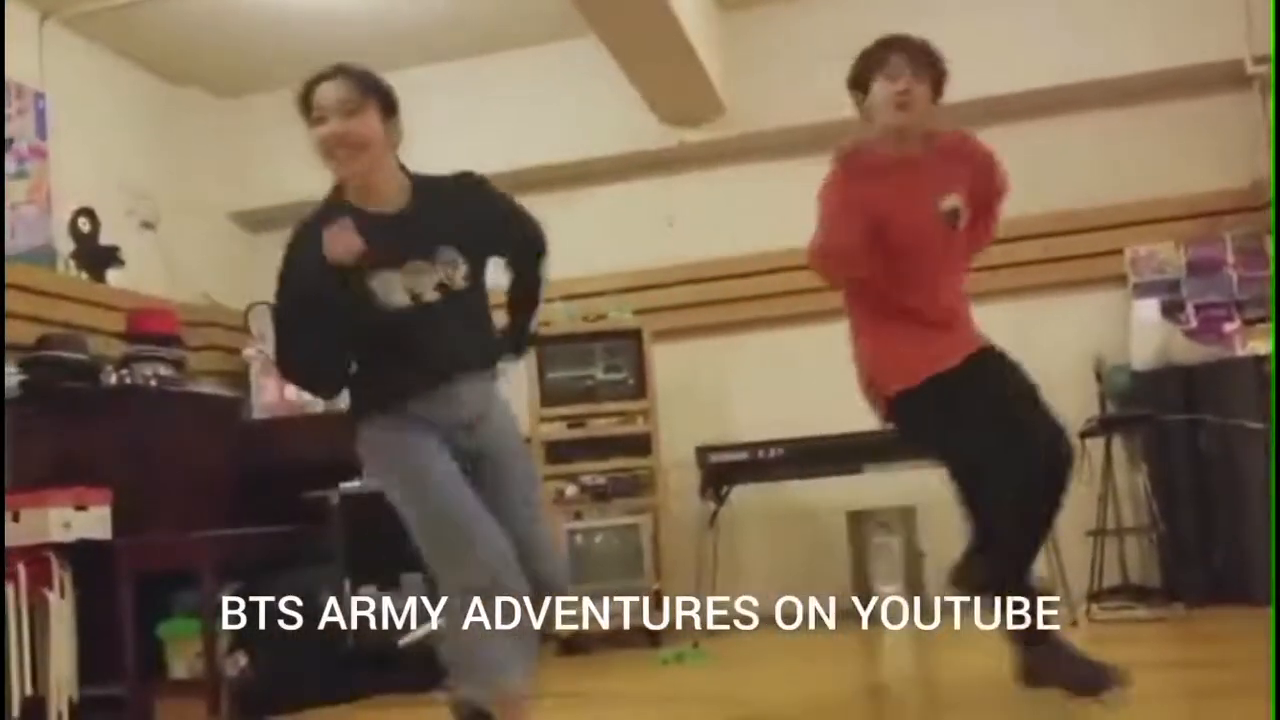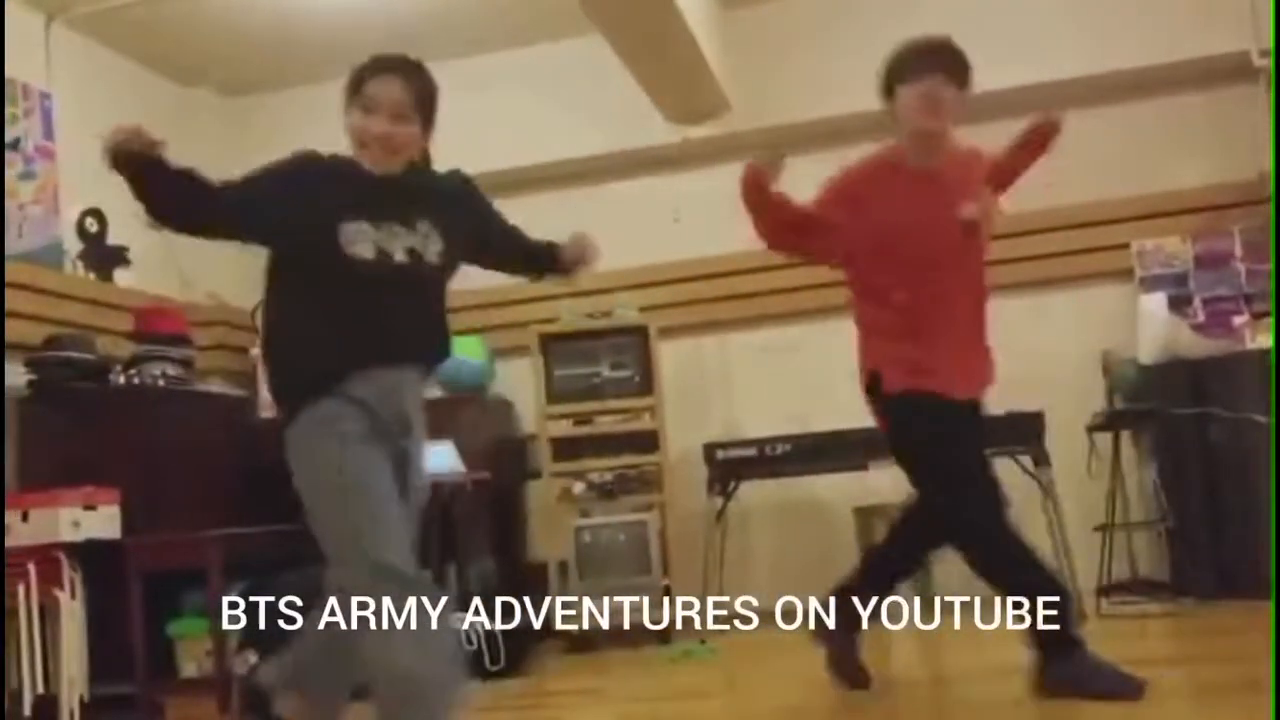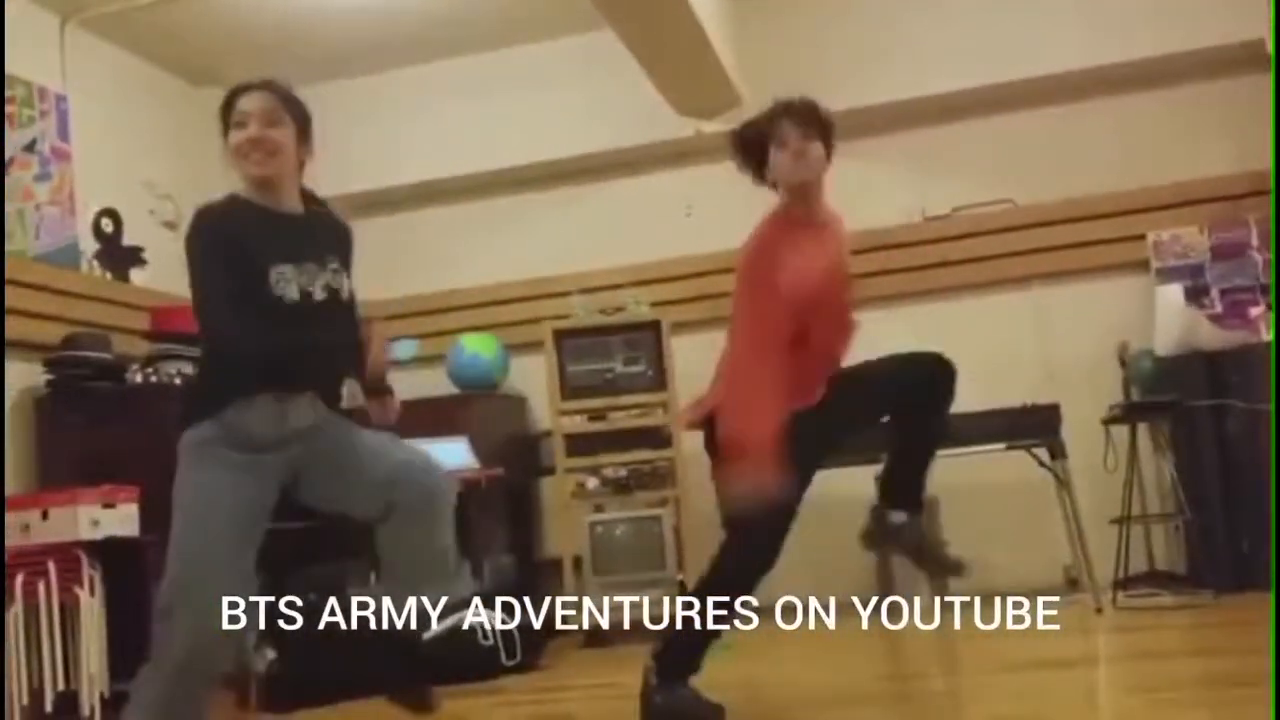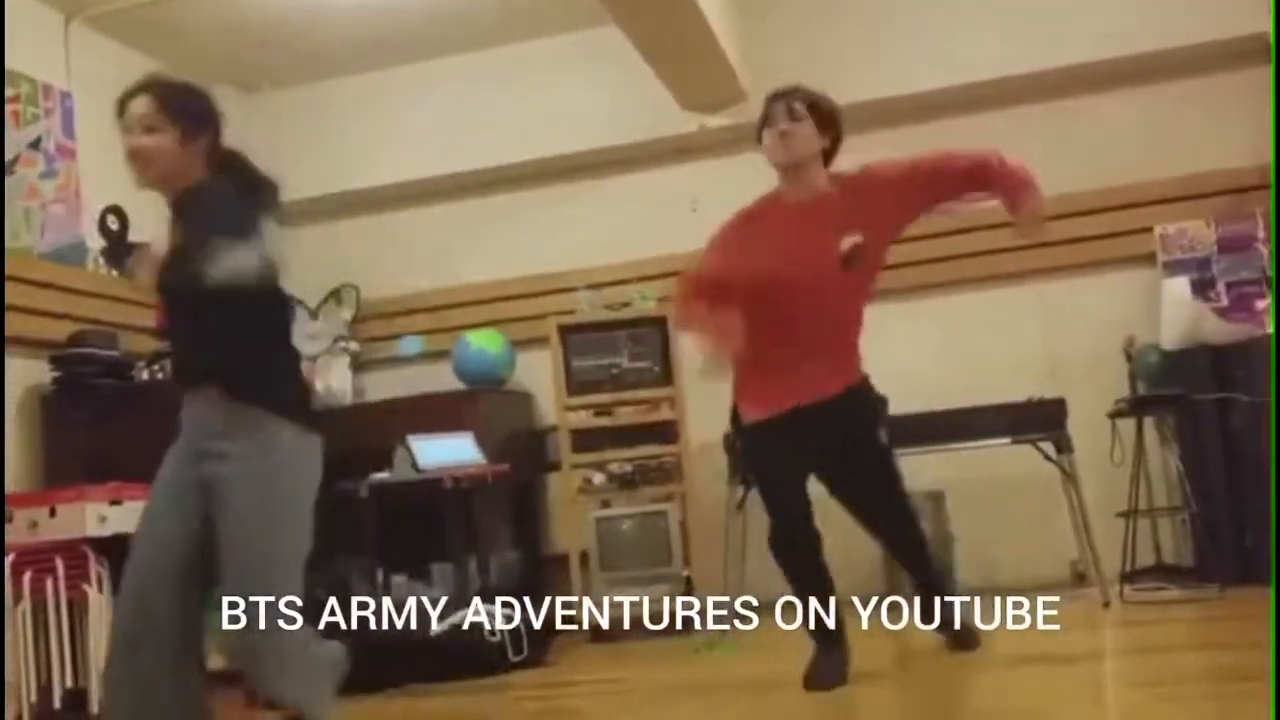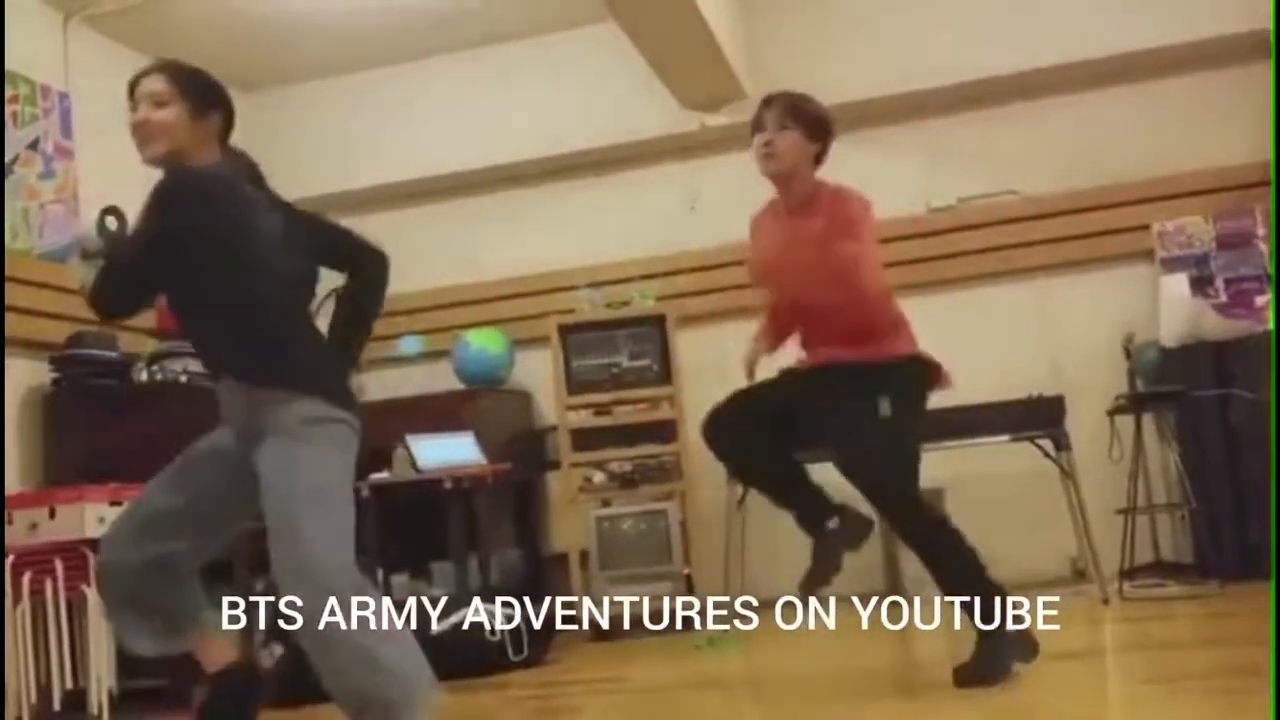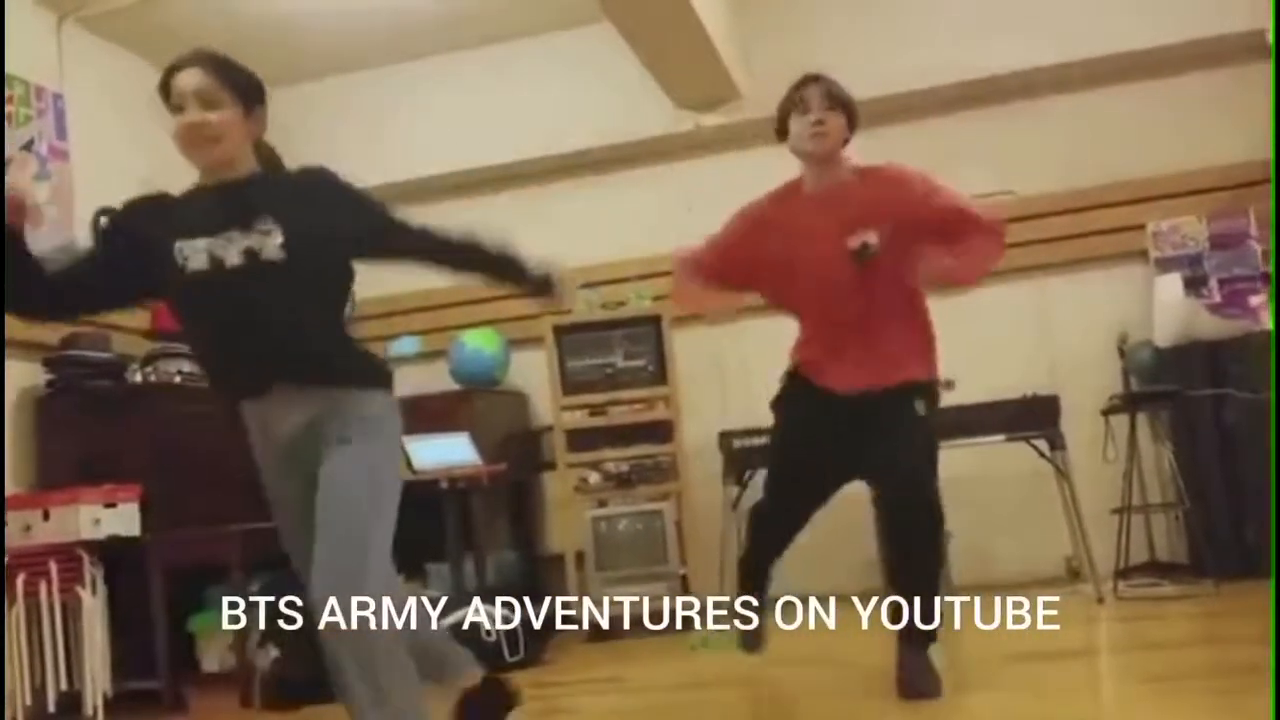
dt=0.5s
person 1, frame 1
left shoulder: (462, 198)
right shoulder: (313, 240)
left elbow: (527, 239)
right elbow: (300, 364)
left wrist: (520, 323)
right wrist: (340, 269)
left hip: (476, 400)
right hip: (397, 420)
left knee: (535, 563)
right knee: (479, 561)
person 1, frame 2
left shoulder: (452, 198)
right shoulder: (308, 182)
left elbow: (515, 250)
right elbow: (202, 209)
left wrist: (561, 255)
right wrist: (139, 162)
left hip: (402, 403)
right hip: (325, 405)
left knee: (372, 584)
right knee: (382, 578)
person 1, frame 3
left shoulder: (332, 234)
right shoulder: (216, 229)
right elbow: (228, 337)
left wrist: (373, 387)
right wrist: (343, 354)
left hip: (315, 424)
right hip: (229, 431)
left knee: (424, 486)
right knee: (202, 613)
person 1, frame 4
left shoulder: (214, 207)
right shoulder: (197, 211)
left elbow: (252, 265)
left wrist: (178, 267)
left hip: (265, 427)
right hip: (204, 423)
left knee: (257, 624)
right knee: (145, 604)
person 1, frame 5
left shoulder: (185, 194)
right shoulder: (255, 205)
left elbow: (113, 297)
right elbow: (366, 260)
left wrist: (126, 253)
right wrist: (337, 353)
left hip: (300, 412)
right hip: (251, 415)
left knee: (316, 586)
right knee: (130, 553)
person 1, frame 6
left shoulder: (310, 197)
right shoulder: (151, 227)
left elbow: (414, 240)
right elbow: (55, 297)
left wrist: (511, 269)
left hip: (350, 417)
right hip: (266, 433)
left knee: (351, 596)
right knee: (363, 603)
person 2, frame 1
left shoulder: (957, 150)
right shoulder: (850, 175)
left elbow: (989, 190)
right elbow: (832, 267)
left hip: (961, 342)
right hip: (905, 364)
left knee: (1049, 455)
right knee: (1006, 479)
left ankle: (983, 570)
right ankle: (1038, 644)
person 2, frame 2
left shoulder: (969, 165)
right shoulder: (866, 183)
right elbow: (799, 237)
left wrist: (1033, 143)
right wrist: (759, 192)
left hip: (959, 368)
right hip: (904, 377)
left knee: (942, 511)
right knee: (976, 512)
left ankle: (846, 616)
right ankle: (1060, 654)
person 2, frame 3
left shoulder: (825, 225)
right shoulder: (772, 251)
right elbow: (754, 348)
left wrist: (838, 319)
right wrist: (756, 458)
left hip: (811, 393)
right hip: (753, 414)
left knee: (929, 376)
right knee: (749, 552)
left ankle: (896, 514)
person 2, frame 4
left shoulder: (873, 190)
right shoulder: (748, 230)
left elbow: (956, 168)
right elbow: (691, 295)
left wrist: (1013, 183)
right wrist: (718, 327)
left hip: (840, 389)
right hip: (768, 404)
left knee: (885, 508)
right knee: (790, 527)
left ankle: (935, 601)
right ankle: (829, 639)
person 2, frame 5
left shoulder: (845, 209)
right shoulder: (767, 222)
left elbow: (862, 288)
left wrist: (779, 263)
right wrist: (768, 337)
left hip: (881, 364)
right hip: (823, 368)
left knee: (891, 492)
right knee: (727, 429)
left ankle: (999, 626)
right ankle: (832, 524)
person 2, frame 6
left shoulder: (892, 188)
right shoulder: (770, 213)
left elbow: (985, 231)
right elbow: (701, 267)
left wrist: (938, 265)
right wrist: (695, 286)
left hip: (896, 377)
right hip: (816, 382)
left knee: (912, 506)
right knee: (782, 508)
left ankle: (914, 645)
right ankle: (751, 588)
